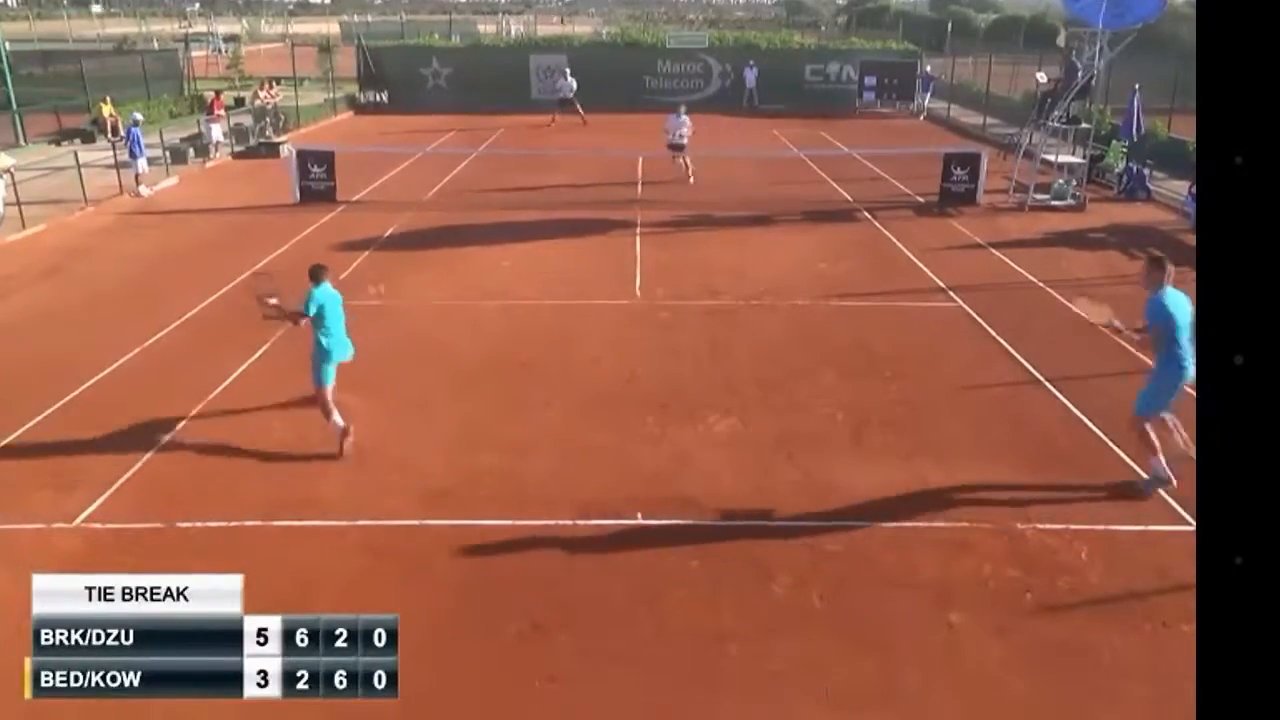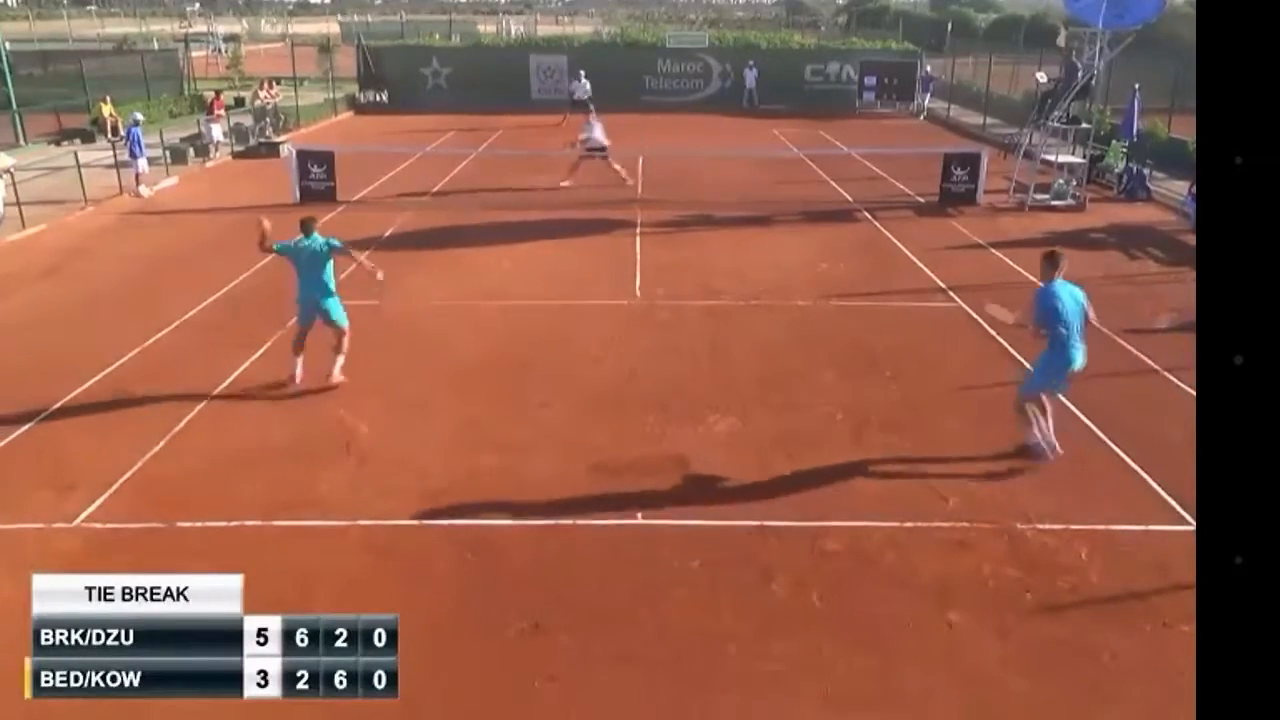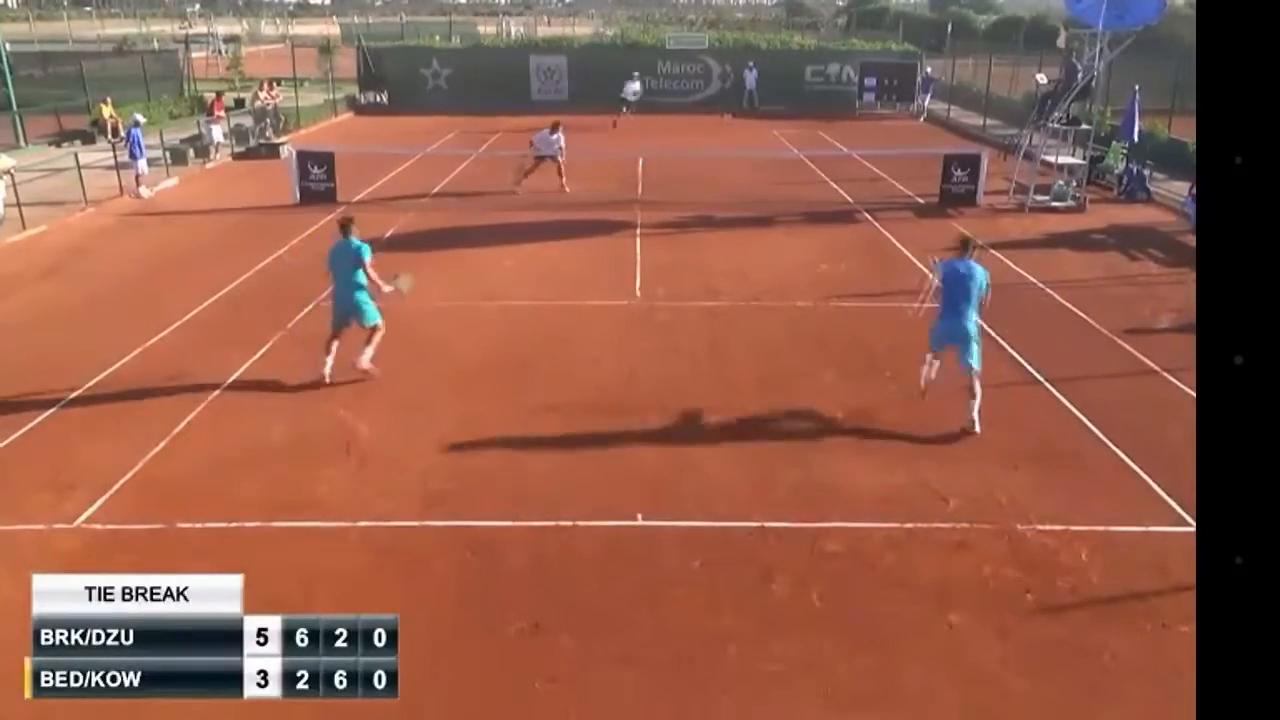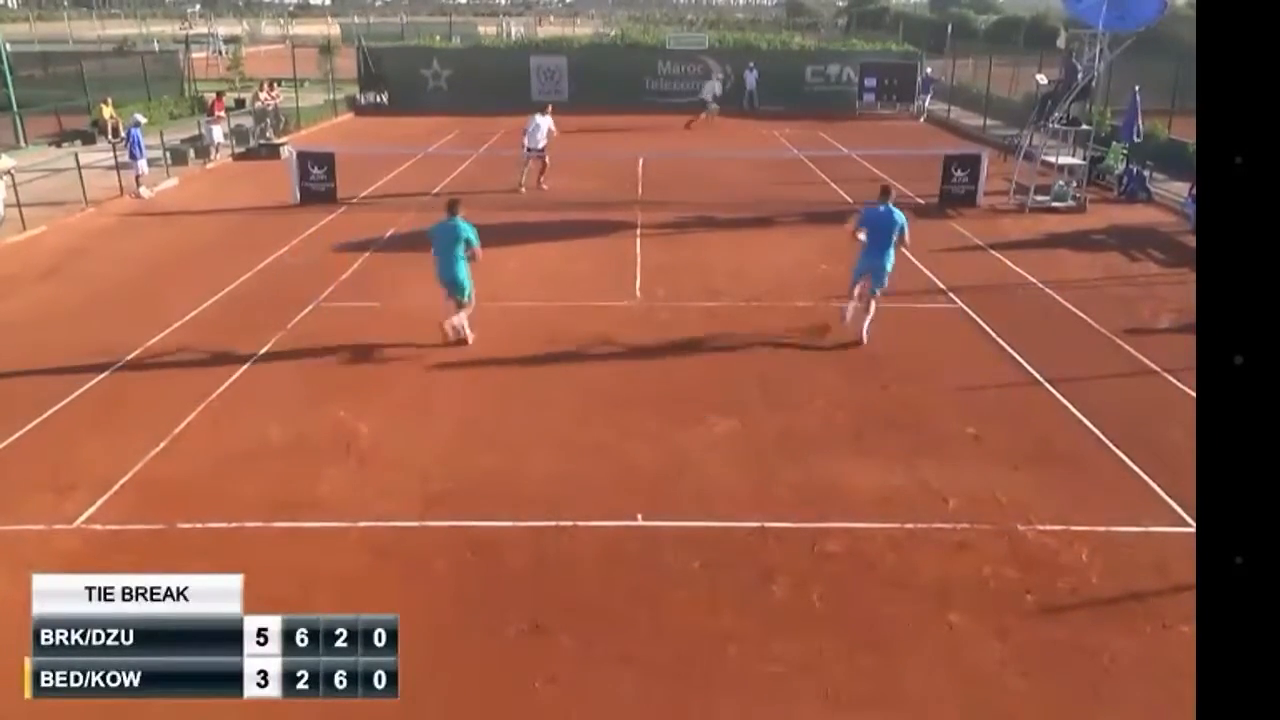
dt=0.5s
person 1, frame 1
left shoulder: (1156, 302)
right shoulder: (1181, 298)
left elbow: (1153, 343)
left wrist: (1136, 336)
right wrist: (1142, 330)
left hip: (1170, 369)
right hip: (1184, 367)
left knee: (1139, 422)
right knee: (1160, 414)
left ankle: (1162, 474)
right ankle: (1190, 454)
person 1, frame 2
left shoulder: (1043, 294)
right shoulder: (1076, 291)
left elbow: (1037, 331)
right elbow: (1091, 320)
left wrist: (1043, 330)
left hip: (1059, 357)
right hip: (1078, 355)
left knee: (1022, 401)
right knee: (1036, 391)
left ankle: (1044, 444)
right ankle: (1047, 440)
person 1, frame 3
left shoulder: (946, 265)
right shoulder: (981, 272)
left elbow: (933, 283)
right elbow: (984, 303)
left wrist: (927, 297)
left hip: (945, 324)
right hip: (967, 327)
left knee: (933, 351)
right knee: (973, 377)
left ankle: (925, 382)
right ankle: (974, 418)
person 1, frame 4
left shoulder: (868, 212)
right shoulder: (899, 217)
left elbow: (856, 234)
right elbow: (905, 243)
left hip: (867, 258)
right hip: (885, 262)
left knee: (856, 283)
right knee: (871, 298)
left ankle: (849, 310)
right ankle: (863, 330)
person 2, frame 1
left shoulder: (316, 294)
right shoulder: (335, 294)
left elbow: (300, 319)
left wrist: (277, 306)
left hip: (327, 351)
right hip: (345, 348)
left knee: (323, 399)
left ankle: (342, 429)
person 2, frame 2
left shoulder: (294, 245)
right shoulder: (328, 244)
left elbow: (265, 248)
right elbow: (349, 253)
left wrist: (264, 230)
right wrist: (372, 268)
left hip: (305, 300)
right hip: (327, 299)
left knee: (302, 333)
right knee: (343, 333)
left ankle: (297, 372)
right ankle: (335, 373)
person 2, frame 3
left shoulder: (334, 250)
right shoulder: (362, 248)
right elbow: (369, 271)
right wrist: (383, 286)
left hip: (338, 299)
right hip: (358, 298)
left knee: (336, 334)
right knee: (379, 327)
left ankle: (327, 370)
right ankle: (363, 360)
person 2, frame 4
left shoulder: (435, 229)
right shoulder: (467, 229)
left elbow: (434, 251)
right elbow: (477, 256)
left hip: (442, 273)
right hip: (459, 273)
left knee: (459, 302)
right knee: (468, 306)
left ankle: (464, 334)
right ankle: (449, 323)
